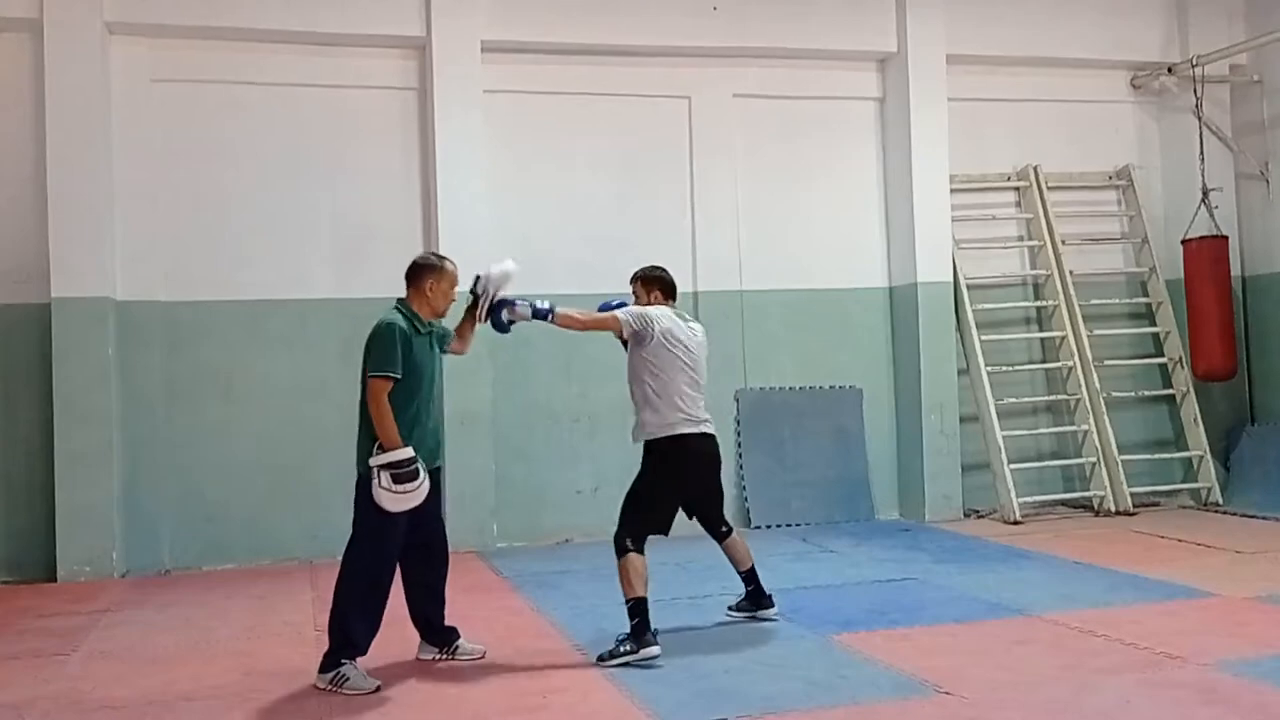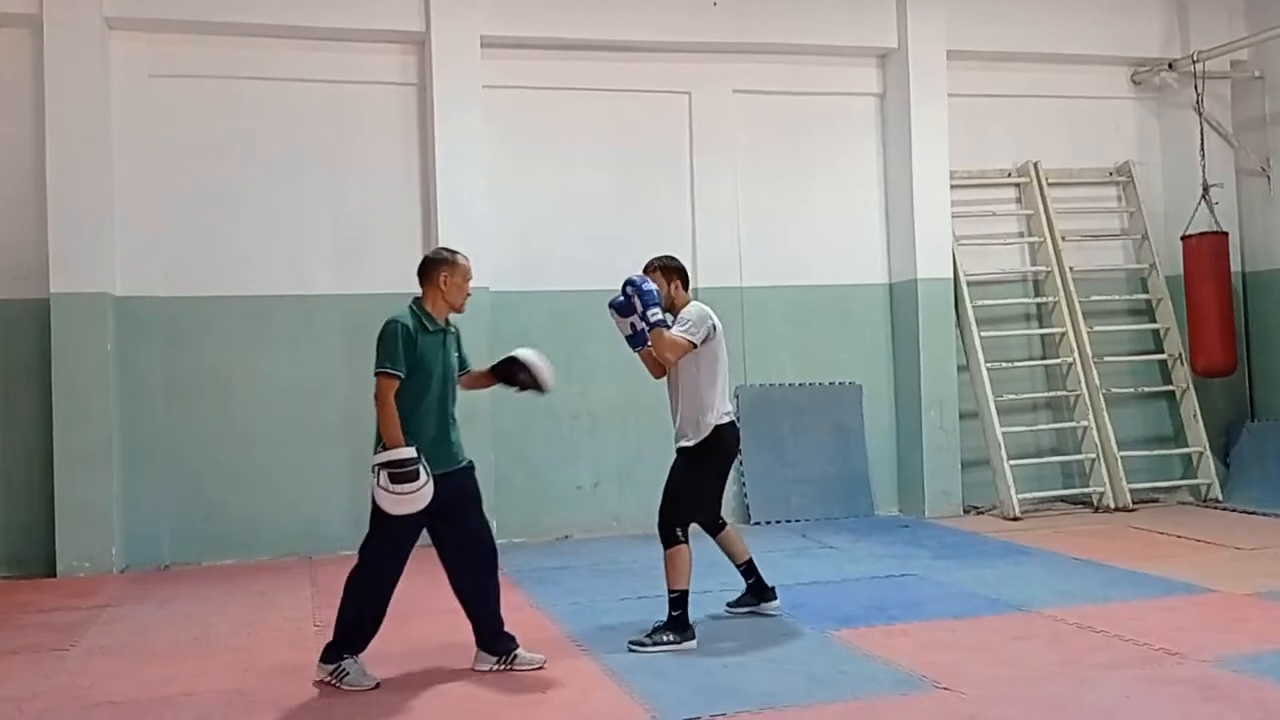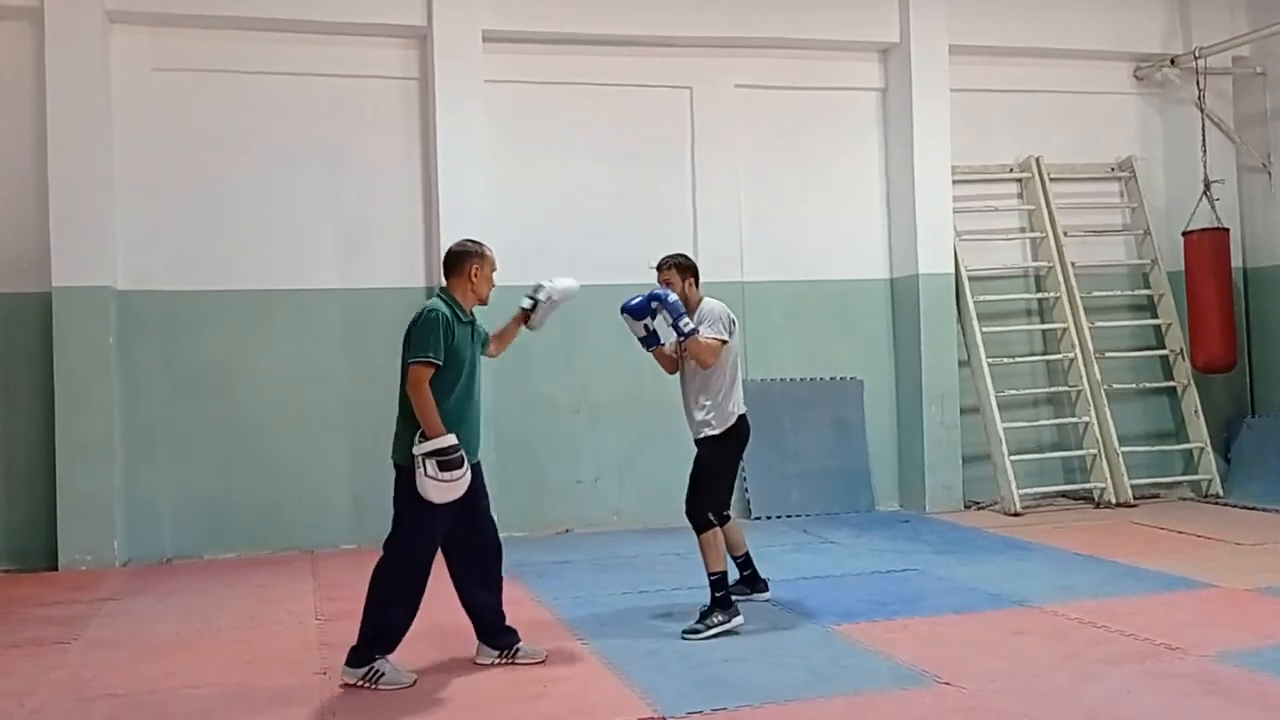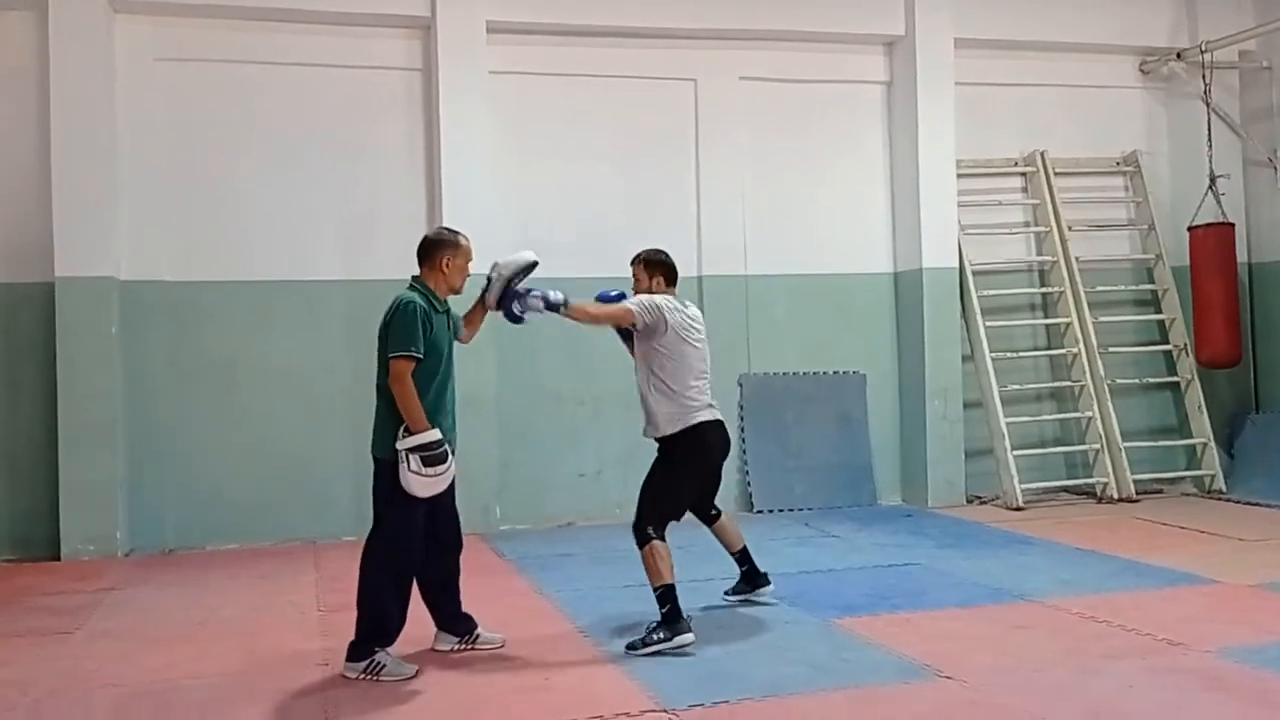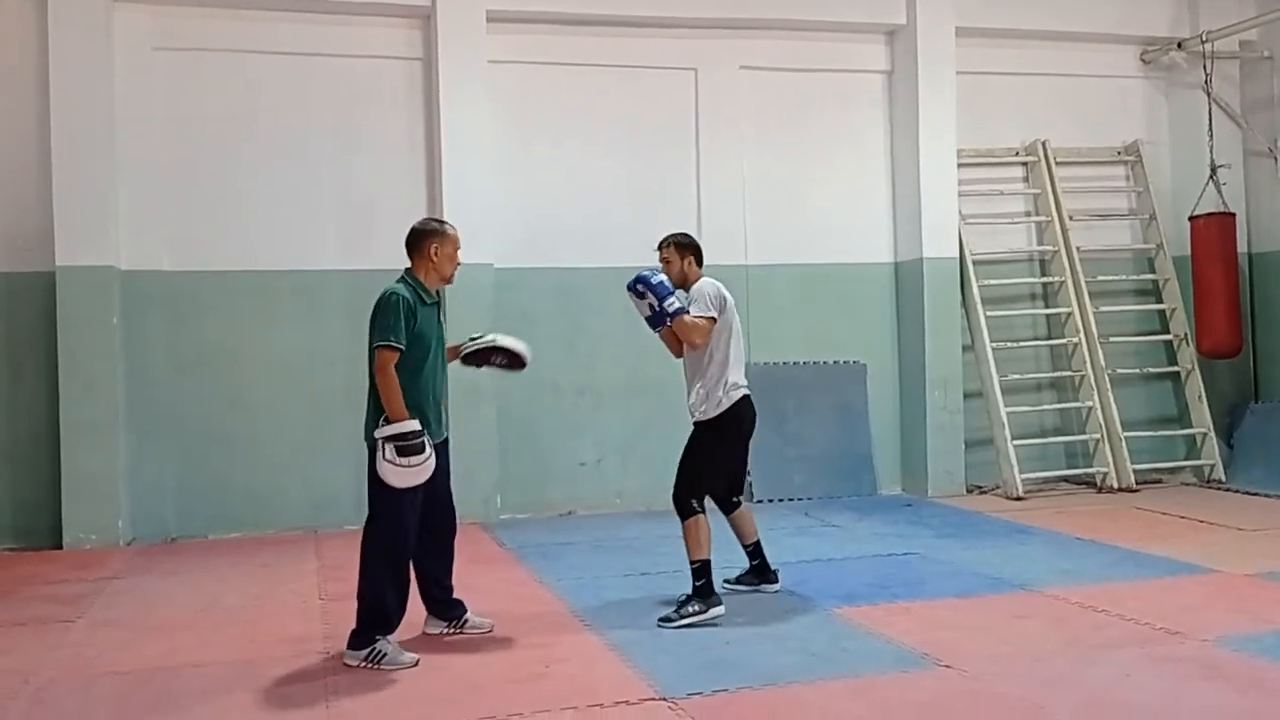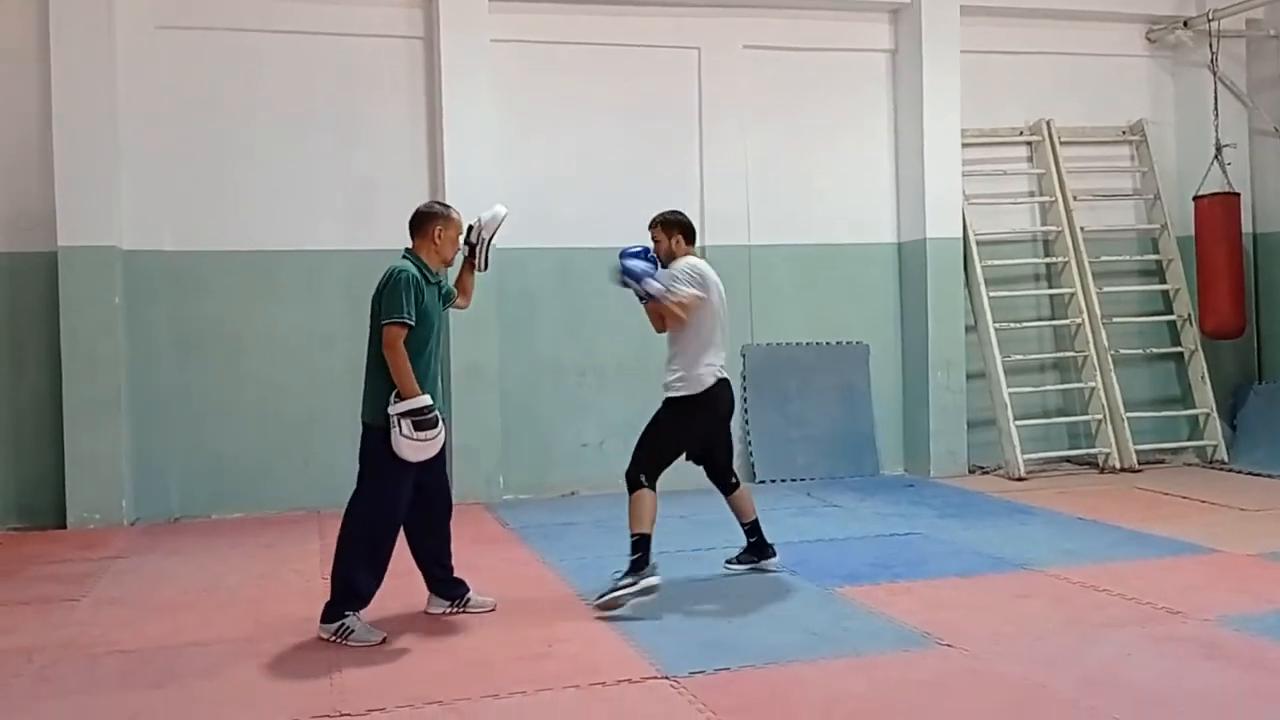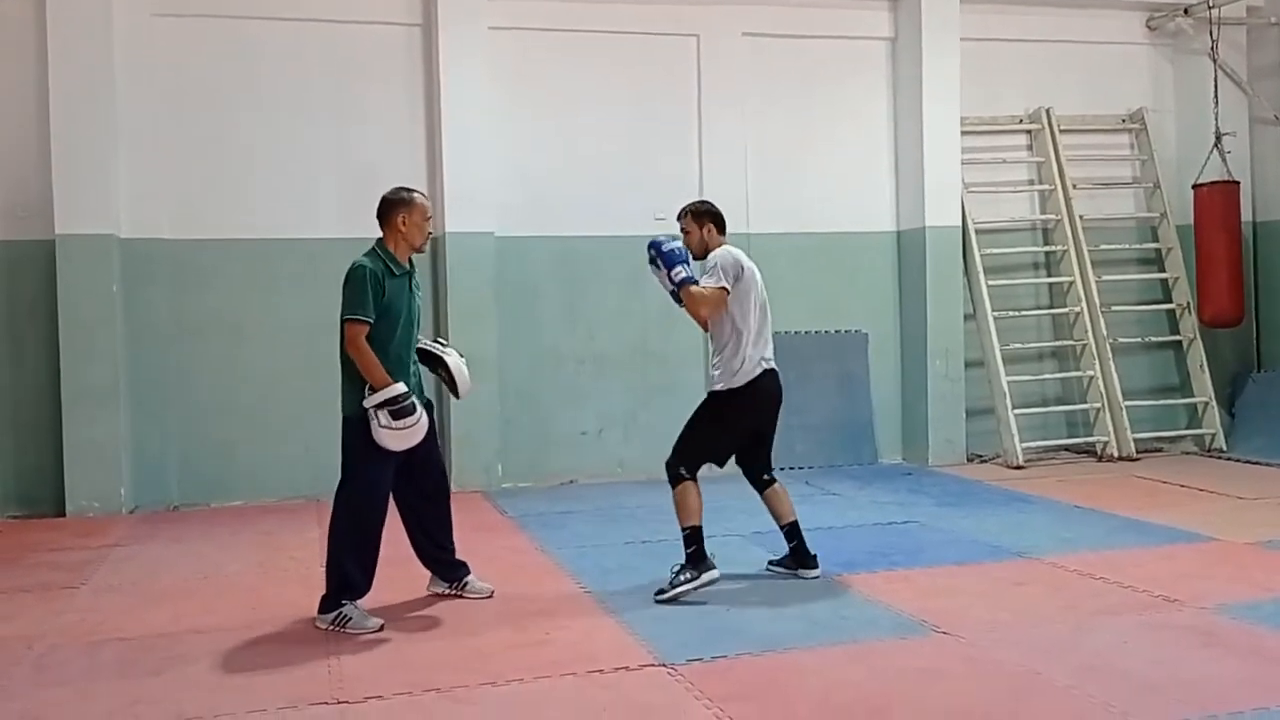
dt=0.7s
person 1, frame 1
left shoulder: (429, 330)
right shoulder: (394, 329)
left elbow: (459, 342)
right elbow: (376, 396)
left wrist: (476, 308)
right wrist: (397, 455)
left hip: (423, 465)
left knee: (429, 553)
right knee: (371, 561)
left ankle: (435, 637)
right ankle: (337, 661)
person 1, frame 2
left shoulder: (449, 331)
right shoulder: (401, 329)
right elbow: (384, 395)
left wrist: (500, 376)
right wrist: (397, 456)
left hip: (452, 467)
left knee: (476, 554)
right knee: (380, 563)
left ankle: (495, 647)
right ankle: (339, 658)
person 1, frame 3
left shoulder: (468, 320)
right shoulder: (435, 316)
left elbow: (491, 347)
right elbow: (417, 383)
left wrist: (523, 318)
right wrist: (440, 443)
left hip: (462, 459)
left knee: (481, 549)
right knee: (408, 557)
left ankle: (495, 640)
right ankle: (365, 658)
person 1, frame 4
left shoulder: (437, 308)
right shoulder: (410, 307)
left elbow: (462, 334)
right elbow: (399, 377)
left wrist: (489, 300)
right wrist: (424, 437)
left hip: (432, 448)
right hip: (405, 452)
left knee: (443, 540)
right knee: (394, 547)
left ankle: (453, 627)
right ankle: (365, 652)
person 1, frame 5
left shoulder: (431, 300)
right shoulder: (398, 298)
right elbow: (384, 367)
left wrist: (464, 351)
right wrist: (404, 429)
left hip: (432, 437)
left knee: (438, 526)
right knee: (392, 536)
left ankle: (444, 611)
right ankle: (367, 640)
person 1, frame 6
left shoulder: (431, 280)
right shoulder: (403, 277)
left elbow: (461, 298)
right elbow: (391, 344)
left wrist: (476, 257)
right wrist: (416, 403)
right hip: (394, 420)
left knee: (433, 506)
right knee: (376, 513)
left ankle: (445, 591)
right ankle: (340, 613)
person 1, frame 7
left shoulder: (408, 271)
right shoulder: (366, 271)
right elbow: (355, 341)
right wrist: (390, 392)
left hip: (413, 403)
right hip: (373, 411)
left knee: (430, 489)
right knee: (362, 504)
left ankle: (448, 572)
right ankle: (337, 603)
person 2, frame 1
left shoulder: (647, 318)
right shoulder: (695, 330)
left elbow: (588, 321)
left wrist: (533, 310)
right wrist: (628, 340)
left hip: (669, 447)
right hip: (704, 444)
left knee: (629, 536)
right knee: (717, 523)
left ankle: (640, 634)
right ankle: (759, 598)
person 2, frame 2
left shoulder: (696, 314)
right shoulder: (679, 320)
left elbow: (669, 354)
right elbow: (659, 370)
left wrist: (651, 310)
right wrist: (631, 327)
left hip: (708, 436)
right hip: (711, 436)
left knee: (672, 523)
right knee: (708, 518)
left ankle: (678, 625)
right ankle: (759, 591)
person 2, frame 3
left shoulder: (714, 311)
right shoulder: (688, 317)
left elbow: (707, 358)
right elbow: (673, 365)
left wrist: (679, 319)
right wrist: (645, 332)
left hip: (724, 427)
right hip: (710, 429)
left knee: (700, 510)
right knee: (714, 510)
left ankle: (722, 606)
right ankle: (752, 580)
person 2, frame 4
left shoulder: (658, 306)
right shoulder: (687, 312)
left elbow: (607, 314)
left wrist: (546, 299)
right wrist: (608, 321)
left hip: (686, 437)
right hip: (711, 432)
left knee: (647, 526)
right knee: (705, 509)
left ankle: (673, 622)
right ankle: (753, 577)
person 2, frame 5
left shoulder: (705, 289)
right shoulder: (698, 294)
left elbow: (696, 337)
right elbow: (682, 349)
left wrist: (669, 300)
right wrist: (654, 313)
left hip: (721, 411)
right hip: (731, 411)
left knee: (687, 497)
right knee: (726, 495)
left ankle: (703, 595)
right ankle: (761, 570)
person 2, frame 6
left shoulder: (688, 269)
right shoulder: (687, 274)
left elbow: (682, 312)
right elbow: (662, 325)
left wrist: (647, 280)
right wrist: (642, 288)
left hip: (693, 397)
right hip: (715, 392)
left knee: (640, 473)
right knee: (721, 472)
left ankle: (639, 568)
right ankle: (759, 548)
person 2, frame 7
left shoulder: (723, 258)
right shoulder: (736, 263)
left elbow: (704, 308)
right elbow: (708, 321)
left wrist: (679, 271)
right wrist: (675, 284)
left hip: (738, 387)
right hip: (763, 385)
left knee: (680, 465)
right knee: (759, 472)
left ankle: (696, 562)
right ankle: (801, 555)
